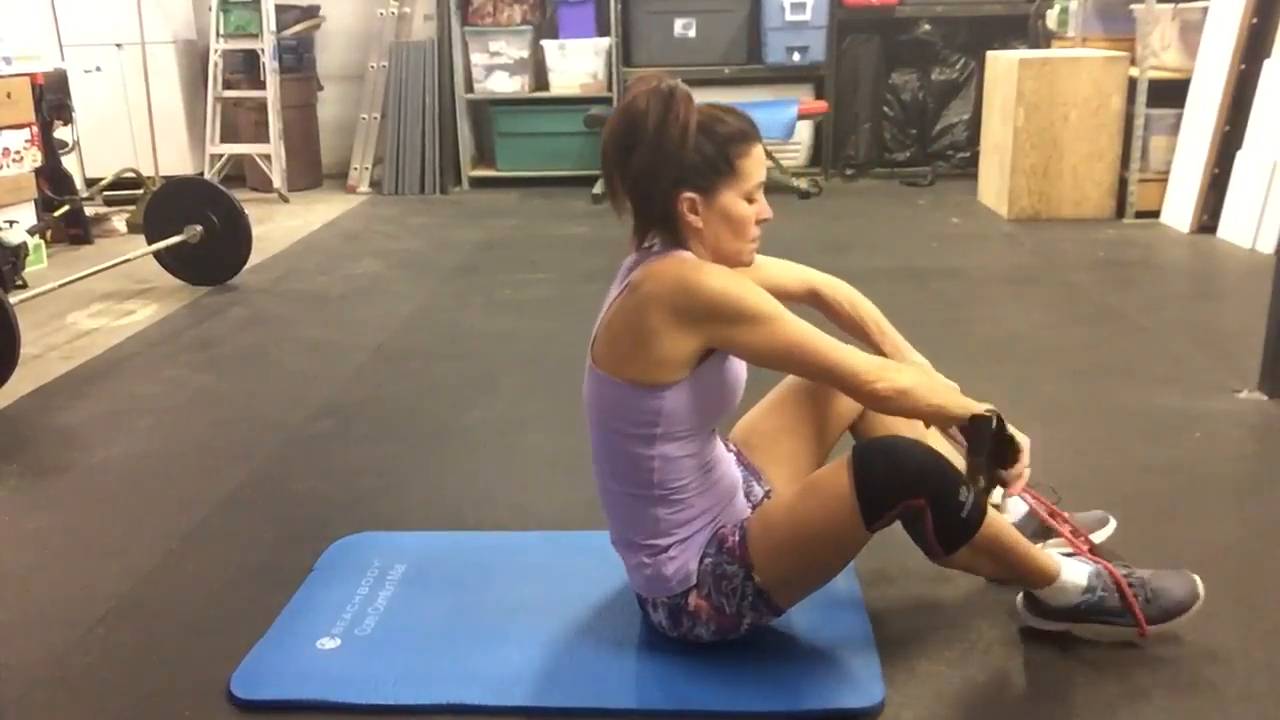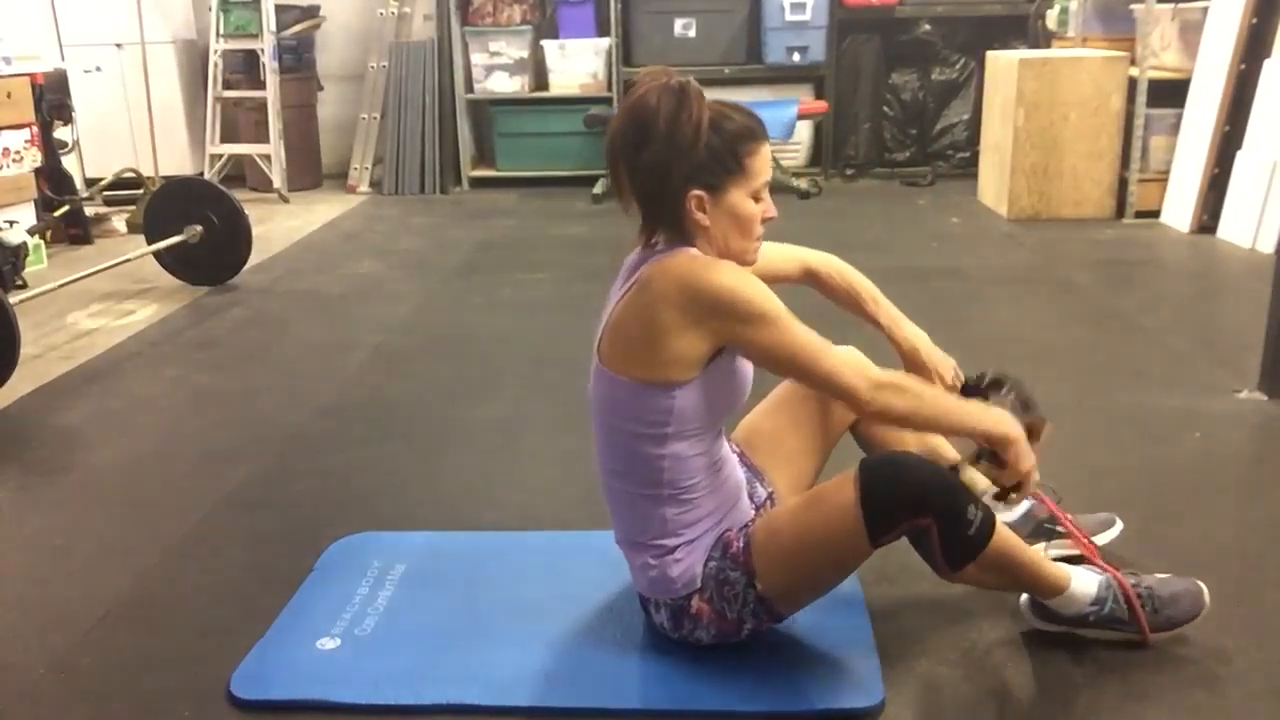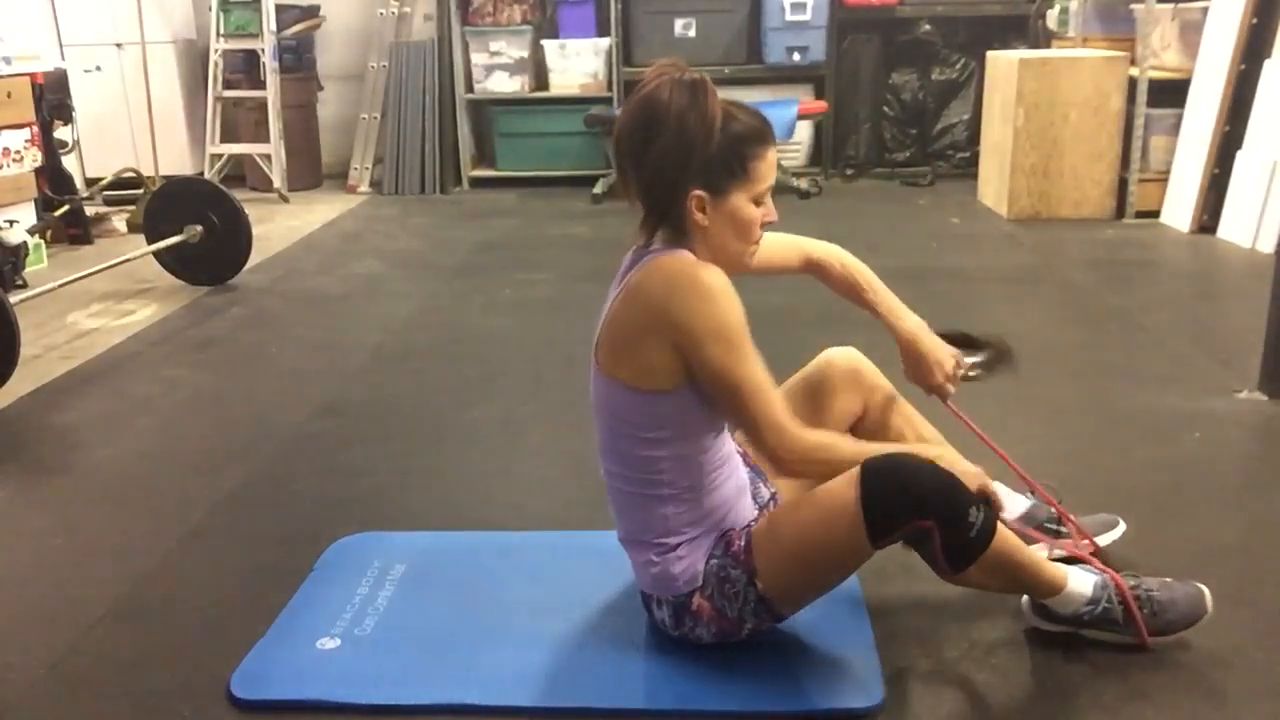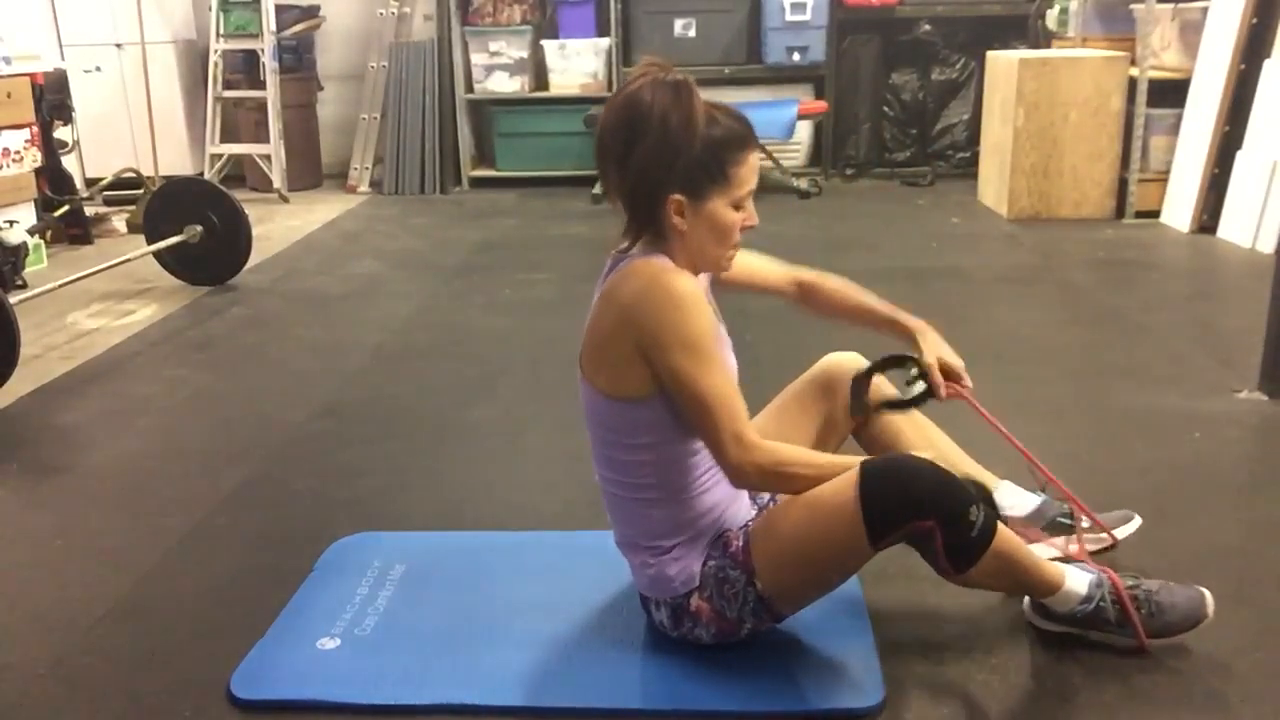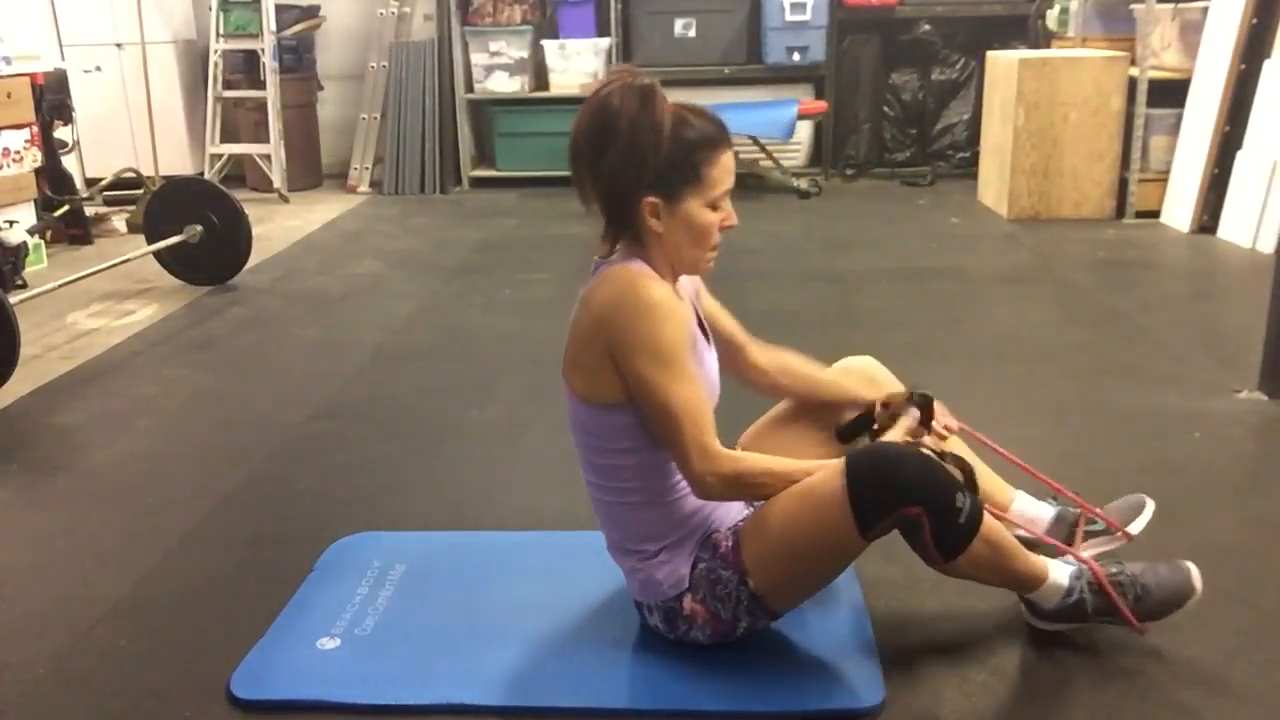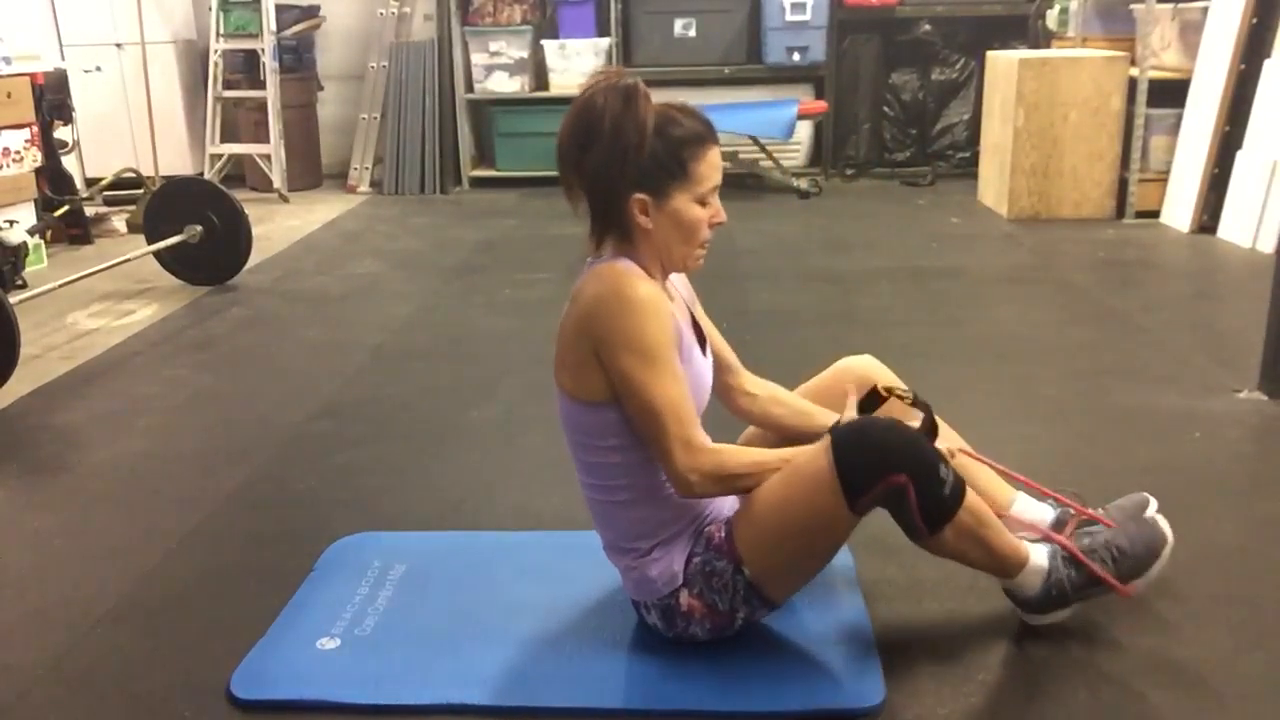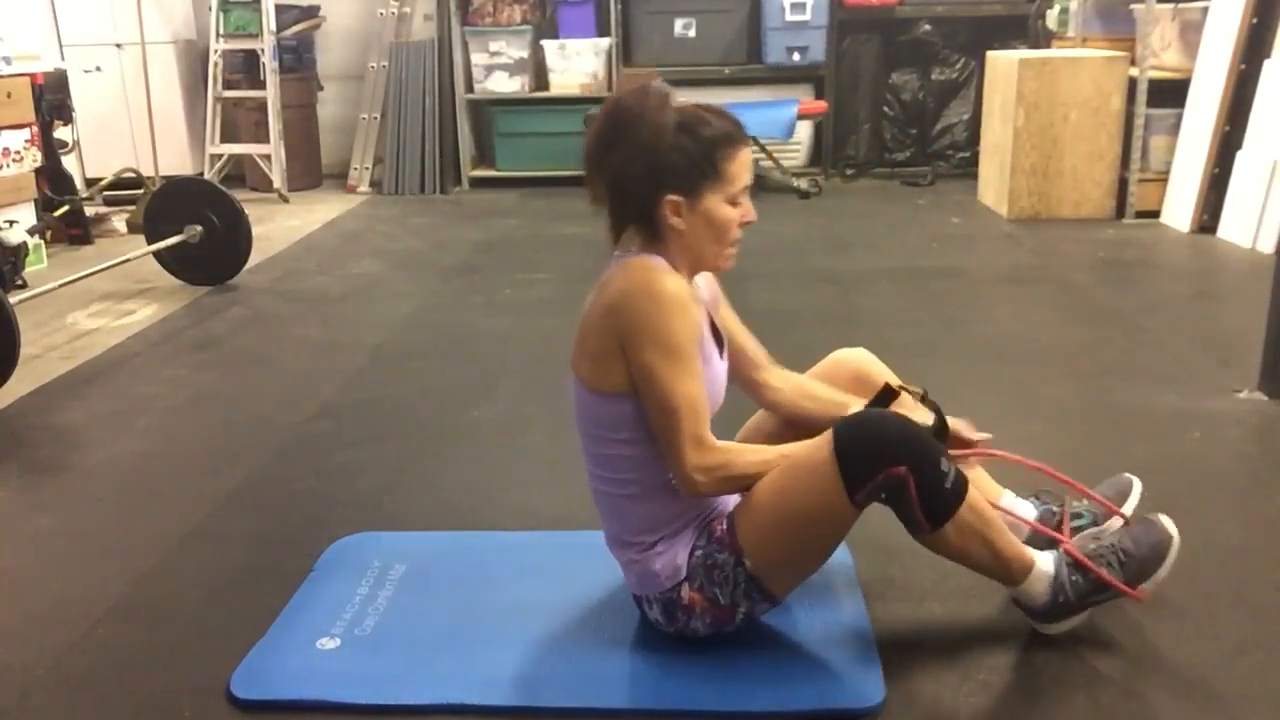
dt=0.2s
person 1, frame 1
left shoulder: (675, 259)
right shoulder: (688, 288)
left elbow: (822, 289)
right elbow: (874, 383)
left wrist: (916, 370)
right wrist: (984, 416)
left hip: (713, 508)
right hip: (696, 585)
left knee: (845, 380)
right knee: (901, 470)
left ankle: (1006, 520)
right ankle: (1065, 590)
person 1, frame 2
left shoulder: (677, 254)
right shoulder: (699, 283)
left elbow: (820, 267)
right elbow: (865, 395)
left wrist: (912, 340)
right wrist: (995, 425)
left hip: (712, 515)
right hip: (699, 587)
left knee: (842, 371)
right knee: (910, 485)
left ankle: (1009, 523)
right ankle: (1073, 599)
person 1, frame 3
left shoulder: (675, 251)
right shoulder: (688, 286)
left elbow: (816, 256)
right elbow: (785, 447)
left wrist: (908, 325)
right wrist: (911, 459)
left hip: (718, 513)
right hip: (701, 584)
left knee: (845, 372)
right knee: (911, 487)
left ankle: (1013, 520)
right ankle: (1074, 599)
person 1, frame 4
left shoulder: (664, 259)
right shoulder: (663, 291)
left elbow: (798, 284)
right elbow: (746, 458)
left wrist: (911, 328)
right wrist: (882, 469)
left hip: (714, 524)
right hip: (700, 587)
left knee: (848, 376)
right knee: (912, 490)
left ankle: (1019, 517)
right ankle: (1075, 598)
person 1, frame 5
left shoulder: (653, 272)
right shoulder: (638, 298)
left elbow: (756, 361)
right elbow: (710, 470)
left wrist: (873, 410)
right wrist: (858, 468)
left hip: (709, 532)
right hip: (694, 591)
left knee: (861, 378)
right knee: (896, 476)
left ankle: (1038, 525)
right ankle: (1059, 591)
person 1, frame 6
left shoulder: (652, 277)
right shoulder: (624, 296)
left elbow: (742, 389)
right elbow: (692, 466)
left wrist: (851, 433)
right wrist: (847, 452)
left hip: (700, 533)
right hip: (687, 586)
left knee: (861, 377)
right knee: (881, 453)
left ankle: (1039, 524)
right ankle: (1041, 578)
person 1, frame 7
left shoulder: (676, 275)
right shoulder: (652, 292)
left elbow: (769, 383)
right elbow: (696, 463)
left wrist: (923, 426)
right wrist: (834, 452)
left hip: (702, 527)
right hip: (688, 582)
left knee: (853, 368)
right knee: (877, 444)
left ankle: (1025, 521)
right ankle: (1048, 586)
